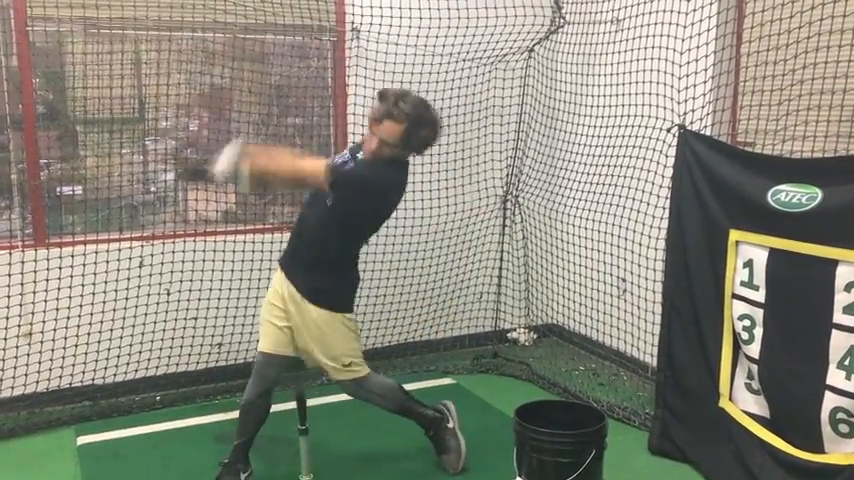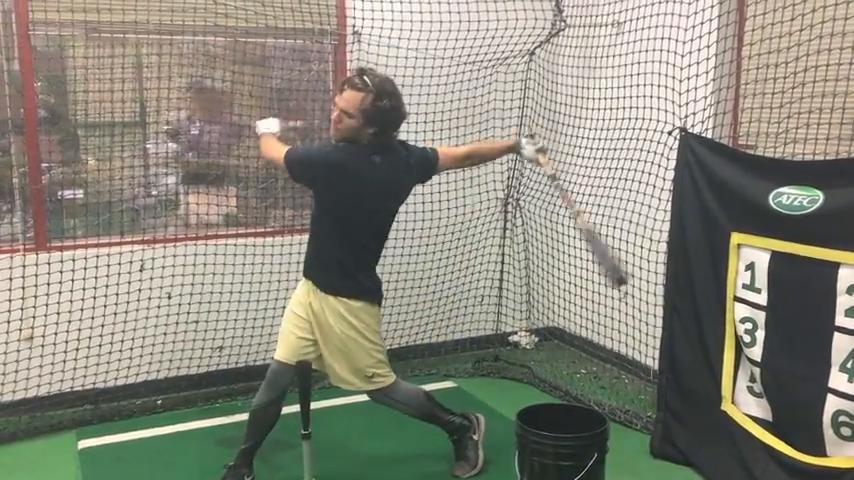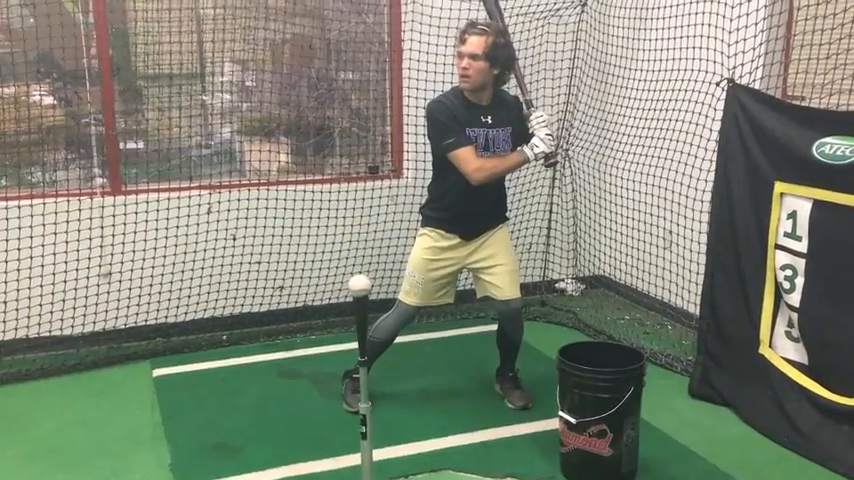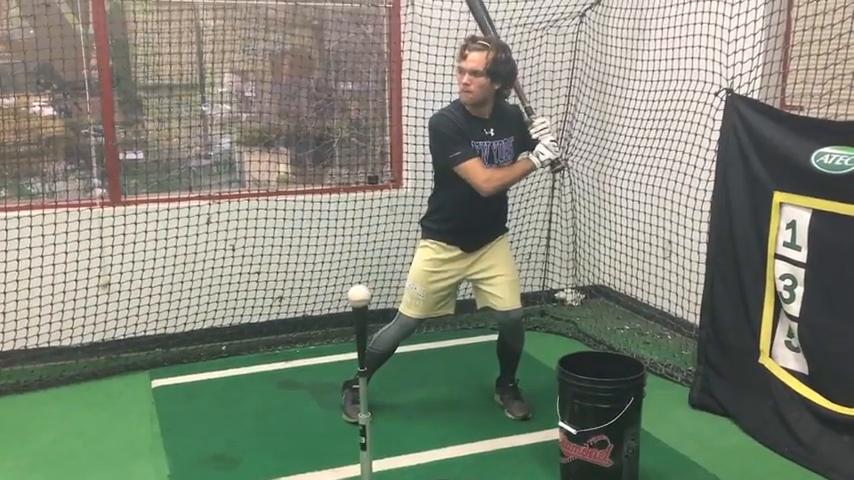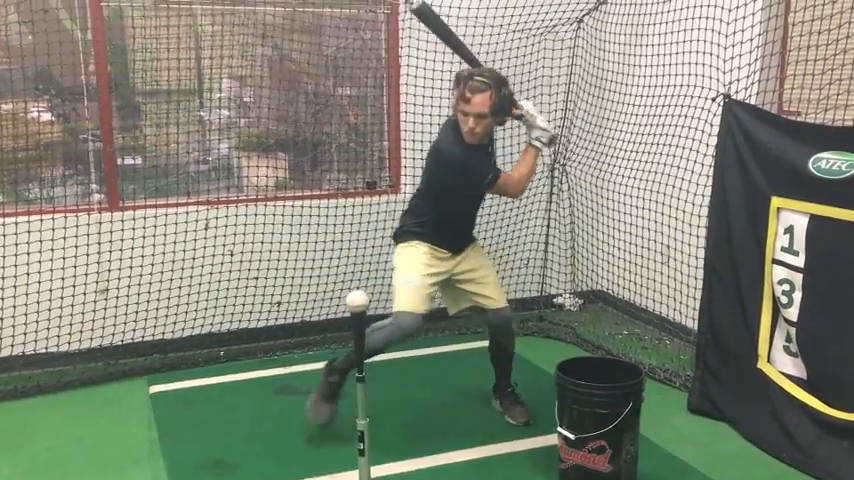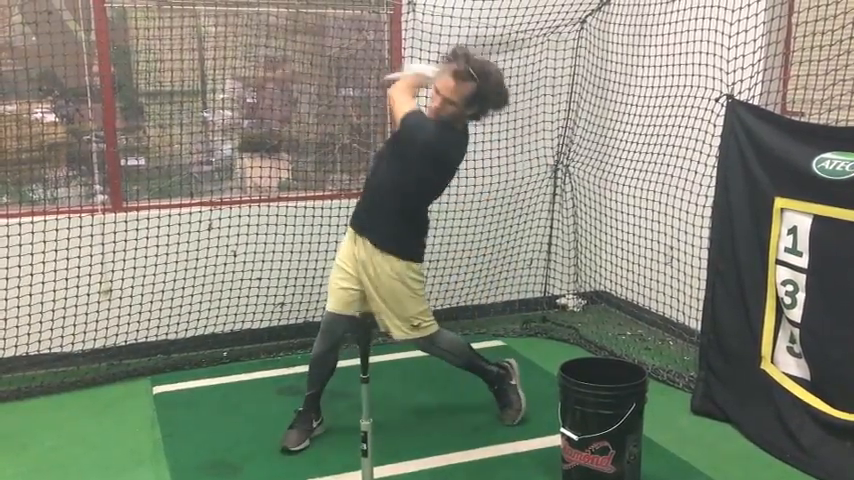
dt=0.5s
person 1, frame 1
left shoulder: (378, 179)
right shoulder: (368, 156)
left elbow: (304, 171)
left wrist: (242, 157)
left hip: (323, 296)
right hip: (291, 278)
left knee: (356, 378)
right knee: (265, 369)
left ankle: (437, 420)
person 1, frame 2
left shoulder: (335, 162)
left elbow: (273, 152)
right elbow: (461, 155)
left wrist: (266, 129)
left hip: (347, 298)
right hip: (315, 288)
left knee: (379, 385)
right knee: (278, 377)
left ankle: (462, 427)
person 1, frame 3
left shoulder: (511, 107)
right shoulder: (442, 109)
left elbow: (527, 155)
right elbow: (475, 171)
left wrist: (540, 136)
right wrist: (529, 152)
left hip: (491, 229)
right hip: (442, 231)
left knee: (511, 306)
right knee: (405, 311)
left ankle: (507, 375)
right ankle: (356, 375)
person 1, frame 4
left shoulder: (511, 117)
right shoulder: (445, 123)
left elbow: (544, 157)
right elbow: (486, 183)
left wrist: (543, 140)
right wrist: (535, 159)
left hip: (491, 241)
right hip: (442, 243)
left knee: (511, 317)
right knee: (406, 322)
left ankle: (507, 385)
right ankle: (356, 386)
person 1, frame 5
left shoulder: (479, 131)
right shoulder: (453, 153)
right elbow: (513, 188)
left wrist: (524, 113)
right wrist: (537, 141)
left hip: (464, 245)
right hip: (421, 243)
left knee: (501, 316)
right knee: (407, 321)
left ankle: (504, 391)
right ankle: (336, 374)
person 1, frame 6
left shoulder: (438, 139)
right shoulder: (431, 117)
left elbow: (399, 94)
left wrist: (412, 76)
left hip: (394, 252)
right hip: (360, 235)
left knee: (423, 335)
right knee: (332, 327)
left ankle: (500, 376)
right ankle: (310, 412)
